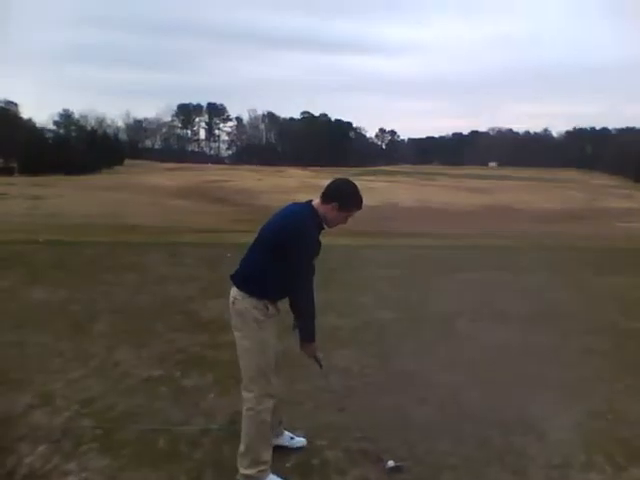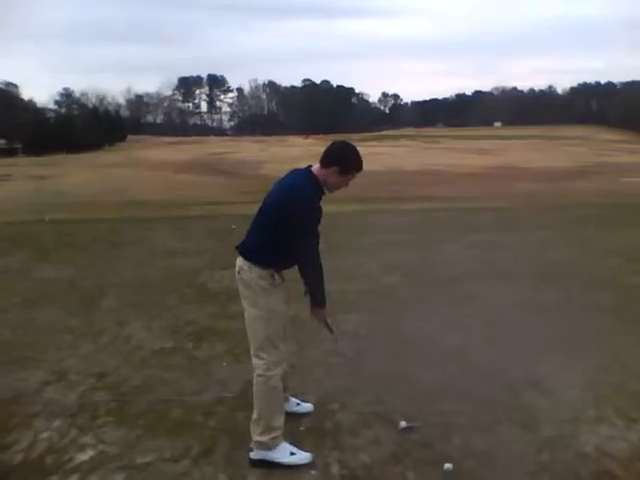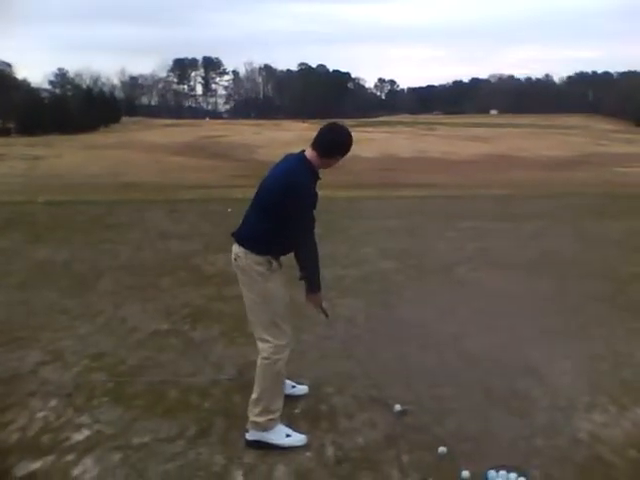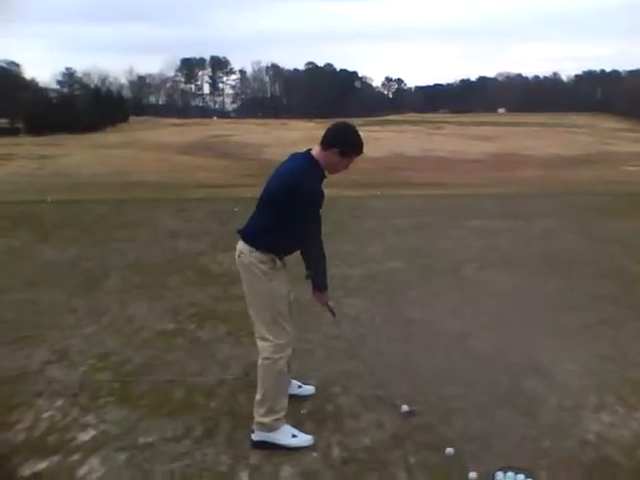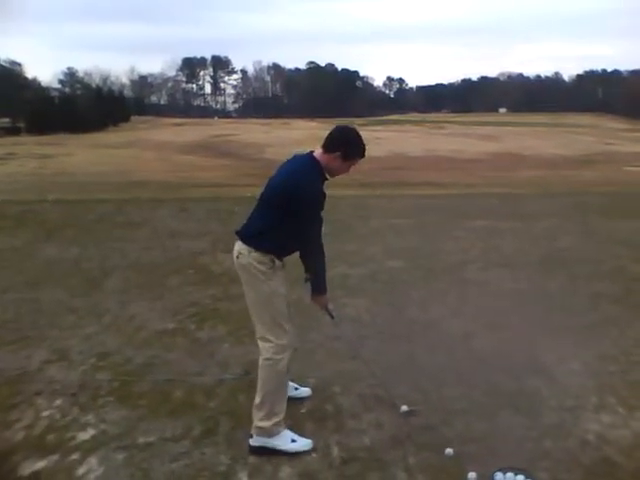
dt=1s
person 1, frame 1
left shoulder: (299, 214)
right shoulder: (303, 230)
right elbow: (302, 287)
left wrist: (300, 322)
right wrist: (307, 336)
left hip: (255, 297)
right hip: (253, 303)
left knee: (265, 377)
right knee: (259, 389)
left ankle: (272, 431)
person 1, frame 2
left shoulder: (299, 180)
right shoulder: (303, 197)
left elbow: (300, 247)
right elbow: (307, 253)
left wrist: (310, 287)
right wrist: (318, 301)
left hip: (262, 266)
right hip: (259, 273)
left knee: (276, 343)
right knee: (269, 356)
left ankle: (278, 398)
right ankle: (265, 444)
person 1, frame 3
left shoulder: (293, 165)
right shoulder: (300, 183)
right elbow: (303, 238)
left wrist: (306, 274)
right wrist: (313, 285)
left hip: (257, 251)
right hip: (257, 259)
left knee: (274, 329)
right knee: (275, 339)
left ankle: (274, 382)
right ankle: (262, 426)
person 1, frame 4
left shoulder: (300, 163)
right shoulder: (306, 182)
left elbow: (303, 233)
right elbow: (310, 237)
left wrist: (313, 273)
right wrist: (320, 284)
left hip: (263, 251)
right hip: (260, 258)
left knee: (281, 322)
right knee: (276, 339)
left ankle: (280, 382)
right ankle: (267, 427)
person 1, frame 5
left shoulder: (301, 164)
right shoulder: (308, 184)
right elbow: (311, 239)
left wrist: (309, 271)
right wrist: (318, 287)
left hip: (257, 250)
right hip: (259, 258)
left knee: (277, 329)
right knee: (278, 341)
left ankle: (276, 385)
right ankle: (266, 431)
